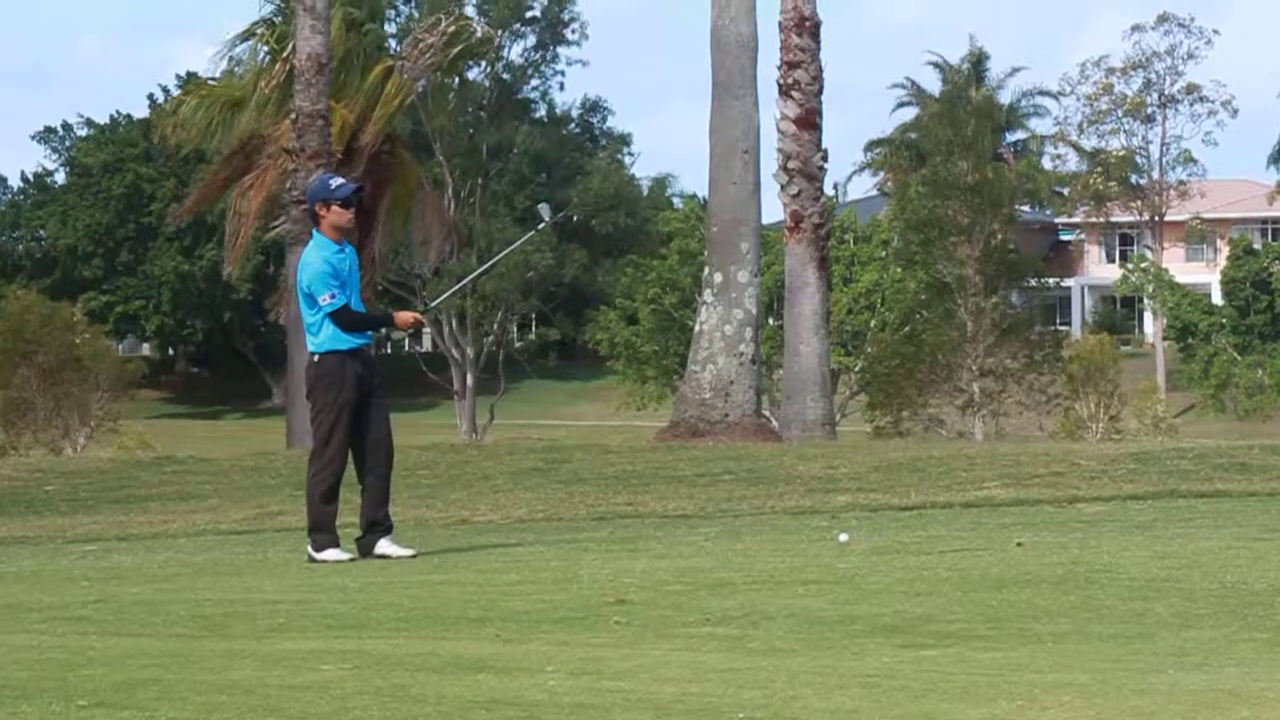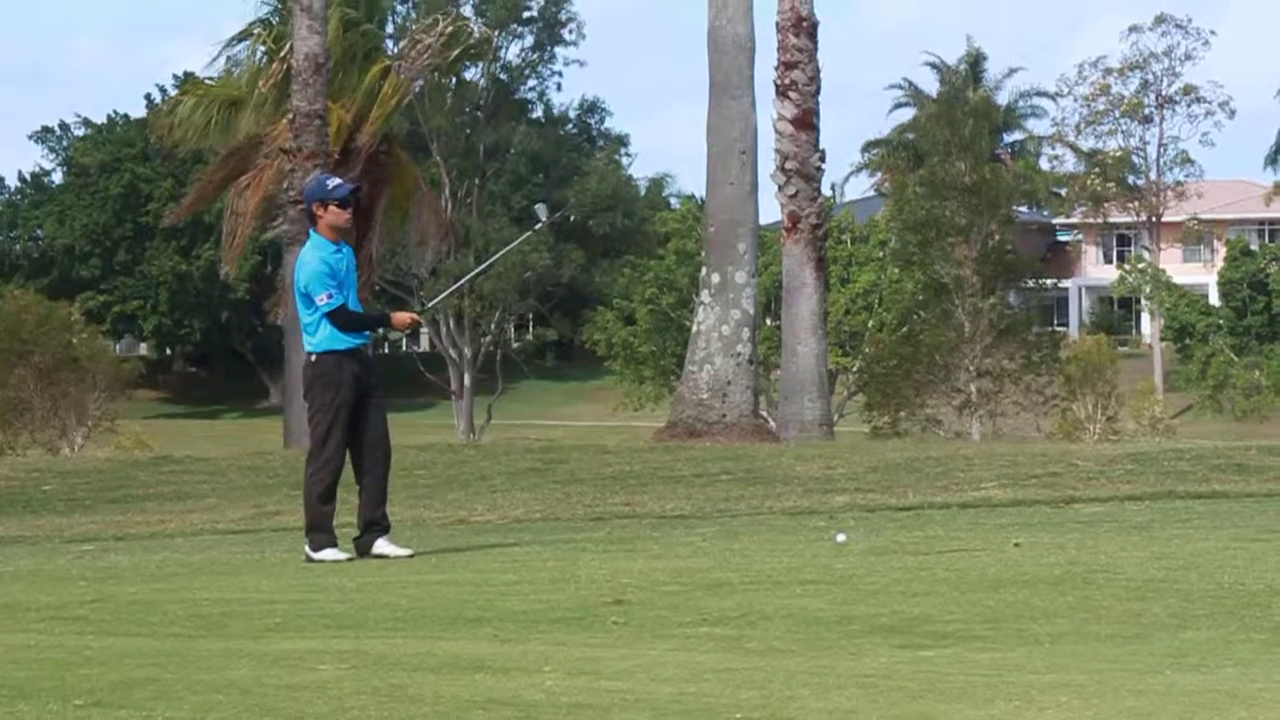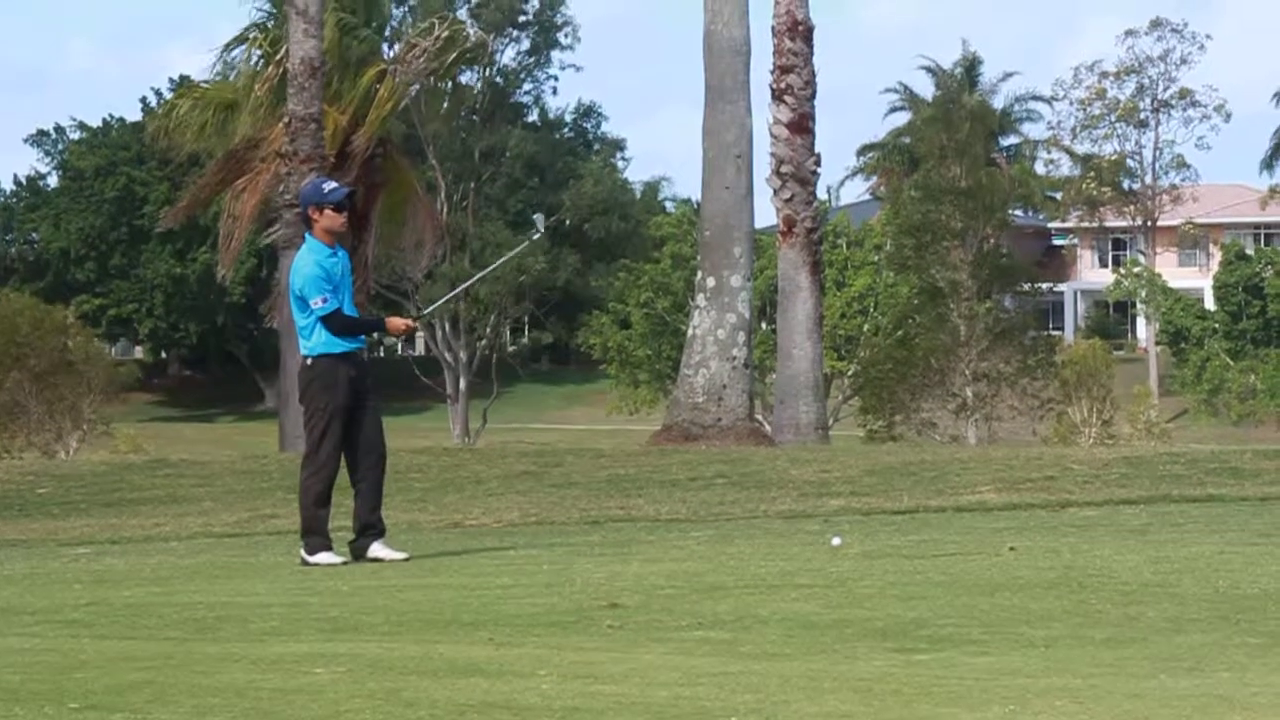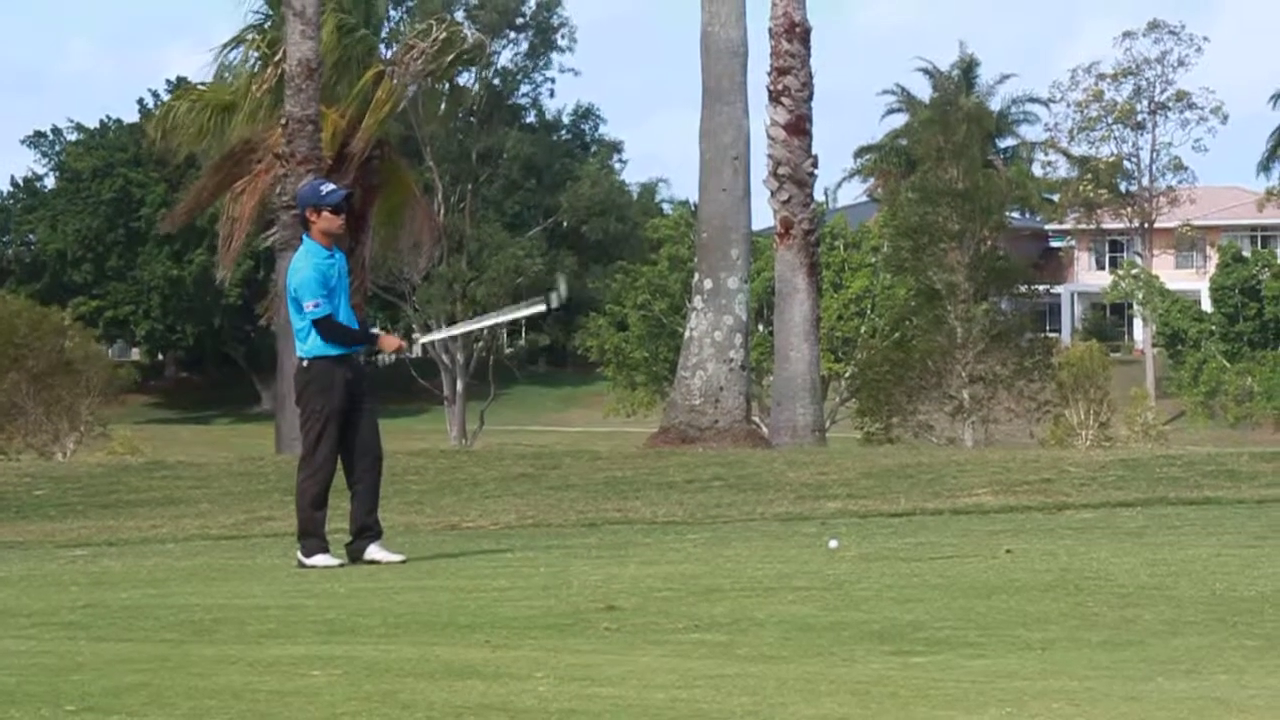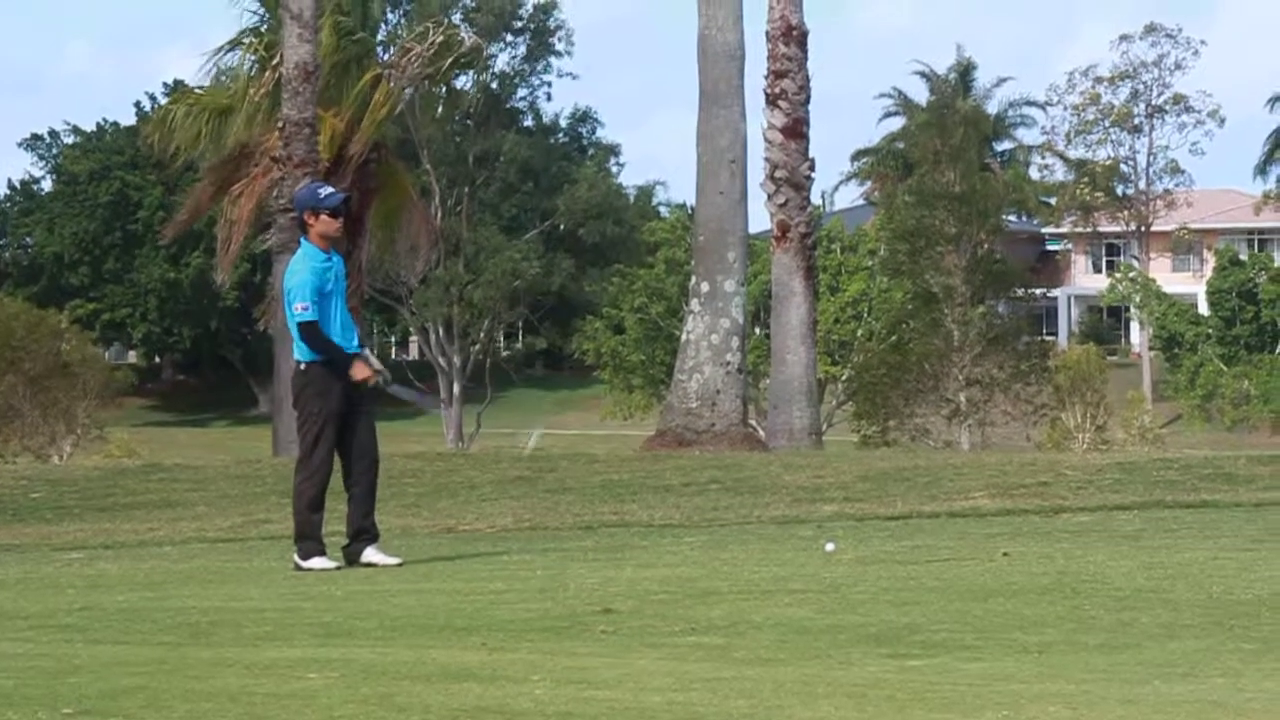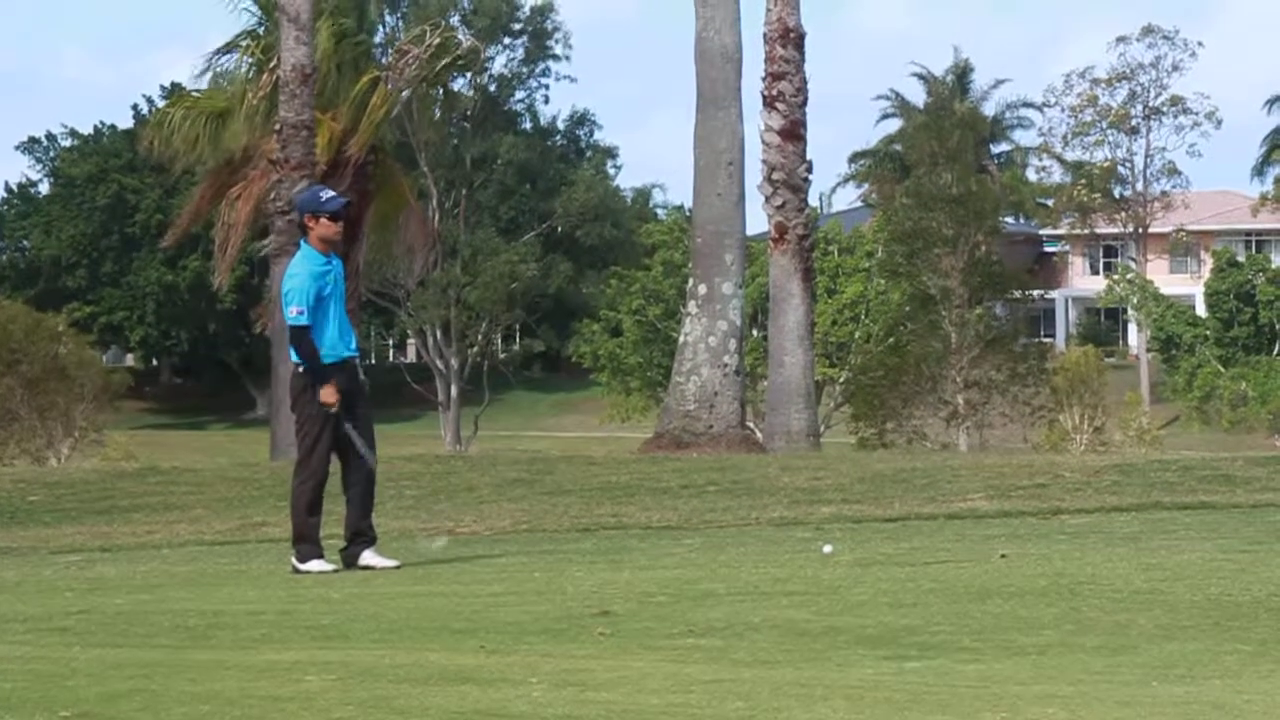
dt=0.2s
person 1, frame 1
left shoulder: (348, 251)
right shoulder: (317, 261)
right elbow: (343, 318)
left wrist: (387, 323)
right wrist: (392, 320)
left hip: (362, 359)
right hip: (332, 365)
left knee: (378, 450)
right knee: (330, 455)
left ankle: (376, 535)
right ankle: (321, 541)
person 1, frame 2
left shoulder: (345, 251)
right shoulder: (314, 261)
right elbow: (340, 318)
left wrist: (386, 323)
right wrist: (389, 320)
left hip: (359, 360)
right hip: (329, 365)
left knee: (375, 450)
right knee: (327, 455)
left ankle: (374, 534)
right ankle: (319, 541)
person 1, frame 3
left shoulder: (340, 255)
right shoulder: (309, 265)
right elbow: (334, 323)
left wrist: (378, 328)
right wrist: (383, 324)
left hip: (353, 363)
right hip: (324, 368)
left knee: (370, 453)
right knee: (322, 459)
left ankle: (368, 538)
right ankle: (314, 545)
person 1, frame 4
left shoulder: (337, 257)
right shoulder: (307, 266)
right elbow: (325, 328)
left wrist: (371, 335)
right wrist: (375, 338)
left hip: (350, 366)
right hip: (321, 370)
left knee: (367, 456)
right knee: (319, 461)
left ankle: (365, 540)
right ankle: (311, 547)
person 1, frame 5
left shoulder: (335, 260)
right shoulder: (304, 269)
right elbow: (307, 332)
left wrist: (361, 356)
right wrist: (350, 365)
left hip: (346, 371)
right hip: (320, 375)
left knee: (363, 458)
right knee: (315, 464)
left ankle: (362, 543)
right ankle: (308, 549)
person 1, frame 6
left shoulder: (335, 263)
right shoulder: (302, 272)
right elbow: (299, 335)
right wrist: (323, 383)
left hip: (346, 371)
right hip: (317, 379)
left knee: (361, 462)
right knee: (313, 467)
left ankle: (360, 546)
right ankle: (305, 552)
